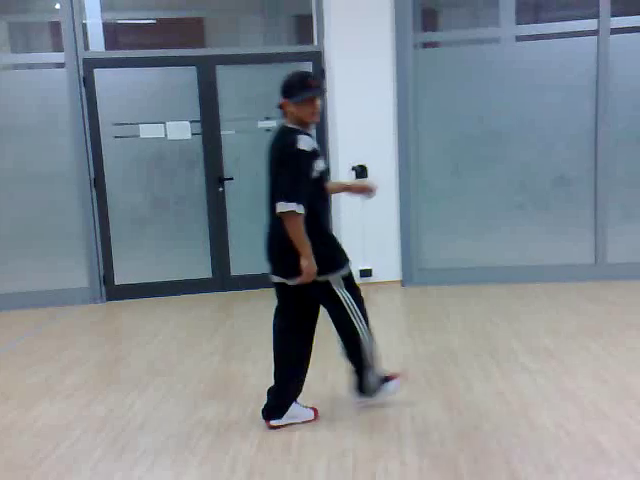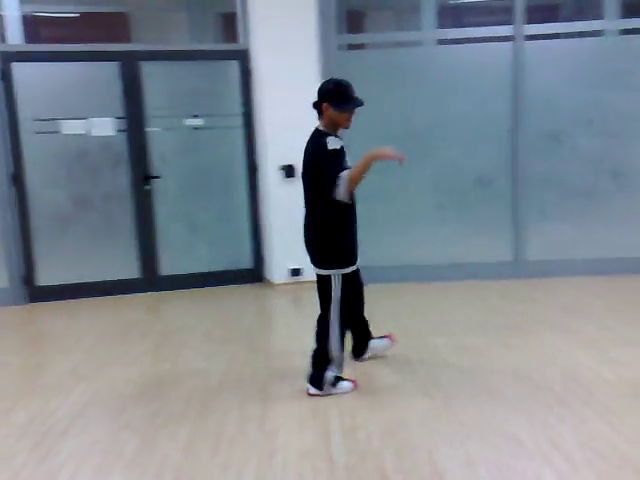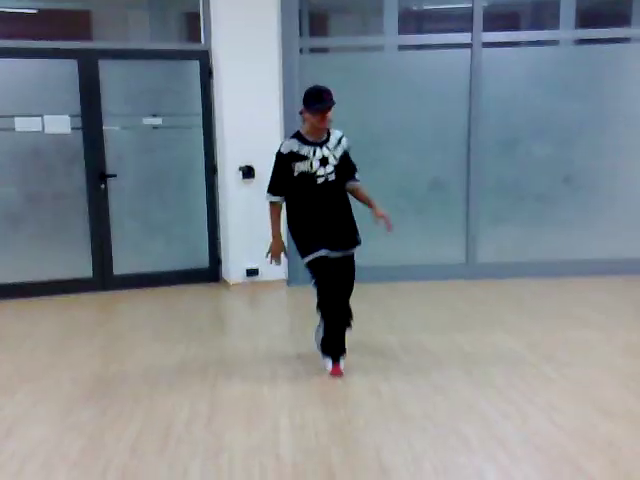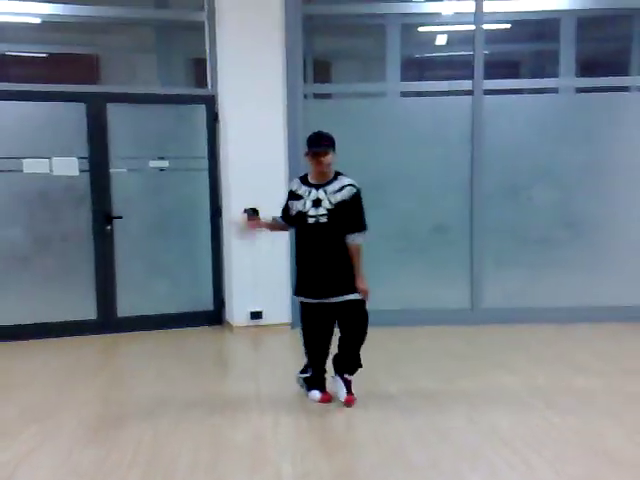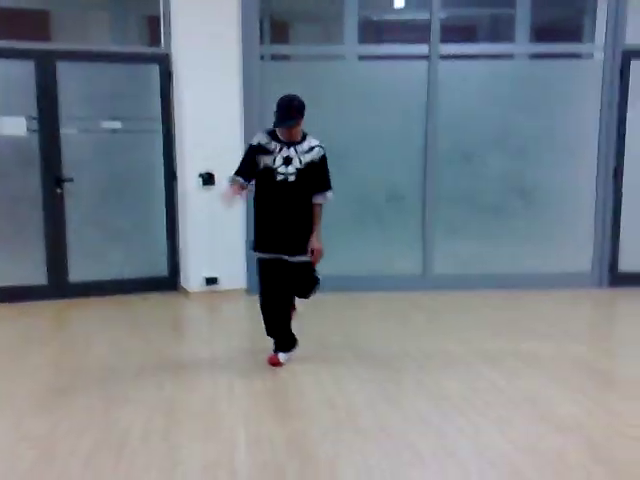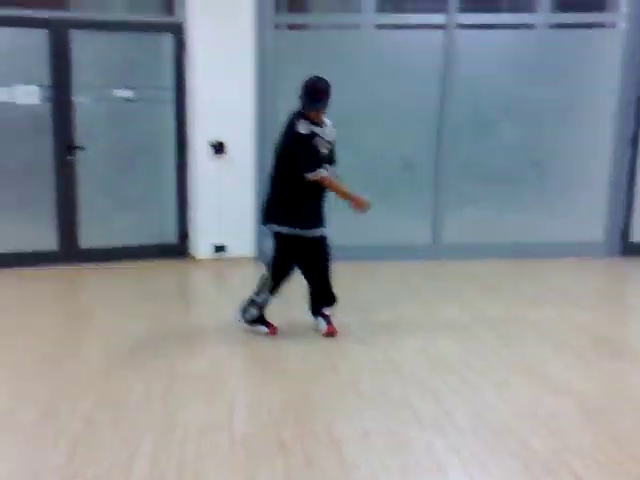
dt=0.4s
person 1, frame 1
left shoulder: (287, 141)
right shoulder: (298, 145)
right elbow: (288, 204)
left wrist: (350, 187)
right wrist: (306, 254)
left hip: (284, 251)
right hip: (307, 250)
left knee: (294, 326)
right knee: (351, 315)
left ankle: (281, 406)
right ankle: (369, 383)
person 1, frame 2
left shoulder: (323, 142)
right shoulder: (327, 145)
right elbow: (343, 188)
right wrist: (372, 156)
left hip: (336, 236)
right hip: (329, 240)
left knee: (352, 293)
right knee: (336, 305)
left ankle: (363, 344)
right ankle: (322, 378)
person 1, frame 3
left shoulder: (338, 141)
right shoulder: (290, 149)
left elbow: (349, 181)
right elbow: (276, 196)
left wrist: (374, 207)
right wrist: (276, 236)
left hip: (341, 229)
right hip: (310, 233)
left knee: (344, 286)
right knee: (328, 289)
left ankle: (332, 336)
right ankle: (332, 352)
person 1, frame 4
left shoulder: (348, 189)
right shoulder: (297, 188)
left elbow: (354, 236)
right elbow: (286, 223)
left wrist: (359, 276)
right wrist: (260, 224)
left hip: (342, 278)
right hip: (309, 276)
left knee: (355, 328)
right knee: (314, 333)
left ankle: (343, 377)
right ankle: (315, 382)
person 1, frame 5
left shoulder: (315, 150)
right shoulder: (261, 143)
left elbow: (320, 197)
right elbow: (242, 177)
left wrist: (317, 236)
right wrist: (236, 188)
left hip: (300, 236)
right hip: (268, 236)
left knee: (303, 286)
right knee: (271, 294)
left ankle: (289, 300)
right ankle: (283, 344)
person 1, frame 6
left shoulder: (326, 128)
right shoulder: (299, 129)
right elbow: (318, 173)
left wrist: (345, 195)
right wrist: (352, 198)
left hip: (310, 211)
right hip: (285, 211)
left knee: (319, 265)
right knee: (281, 265)
left ankle: (322, 312)
right ankle: (253, 314)
